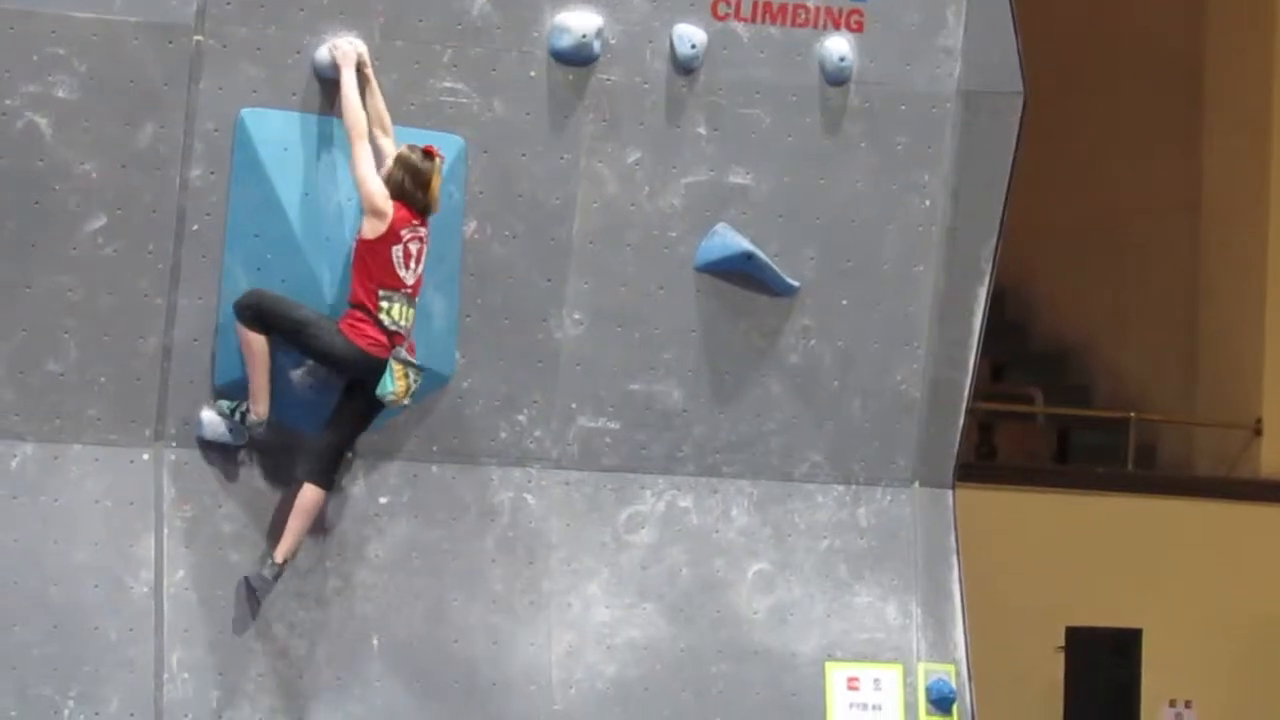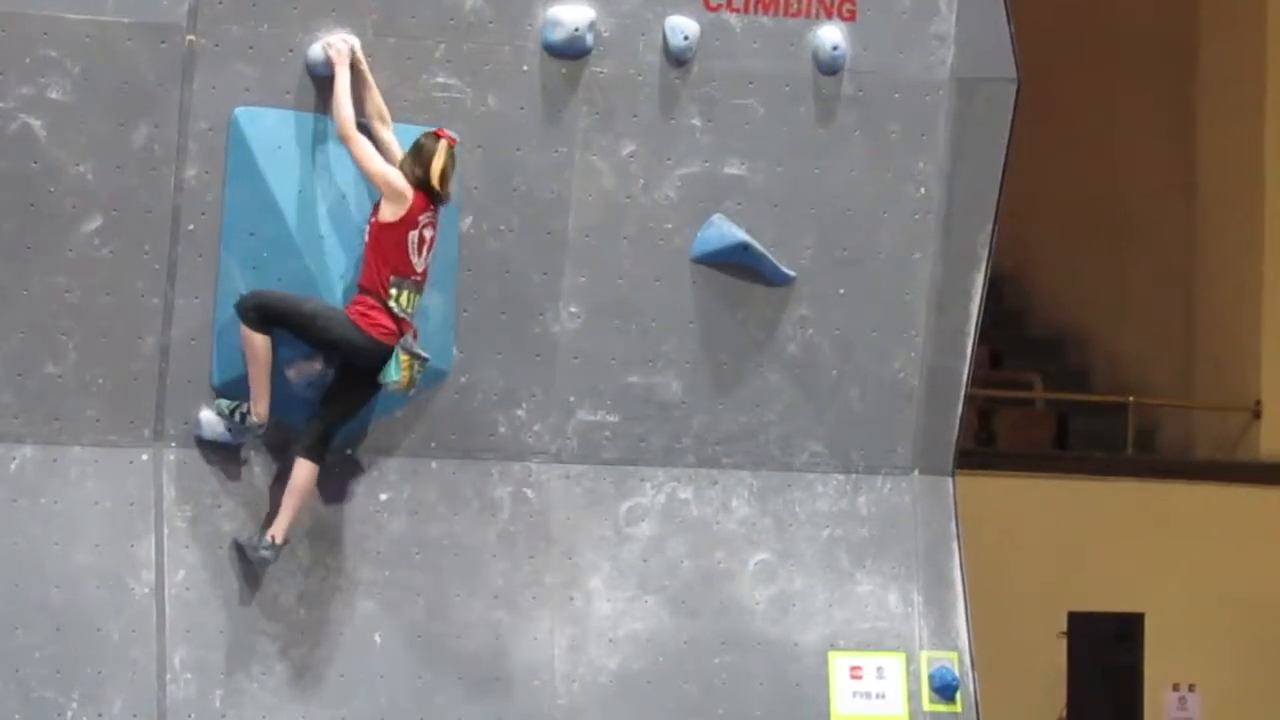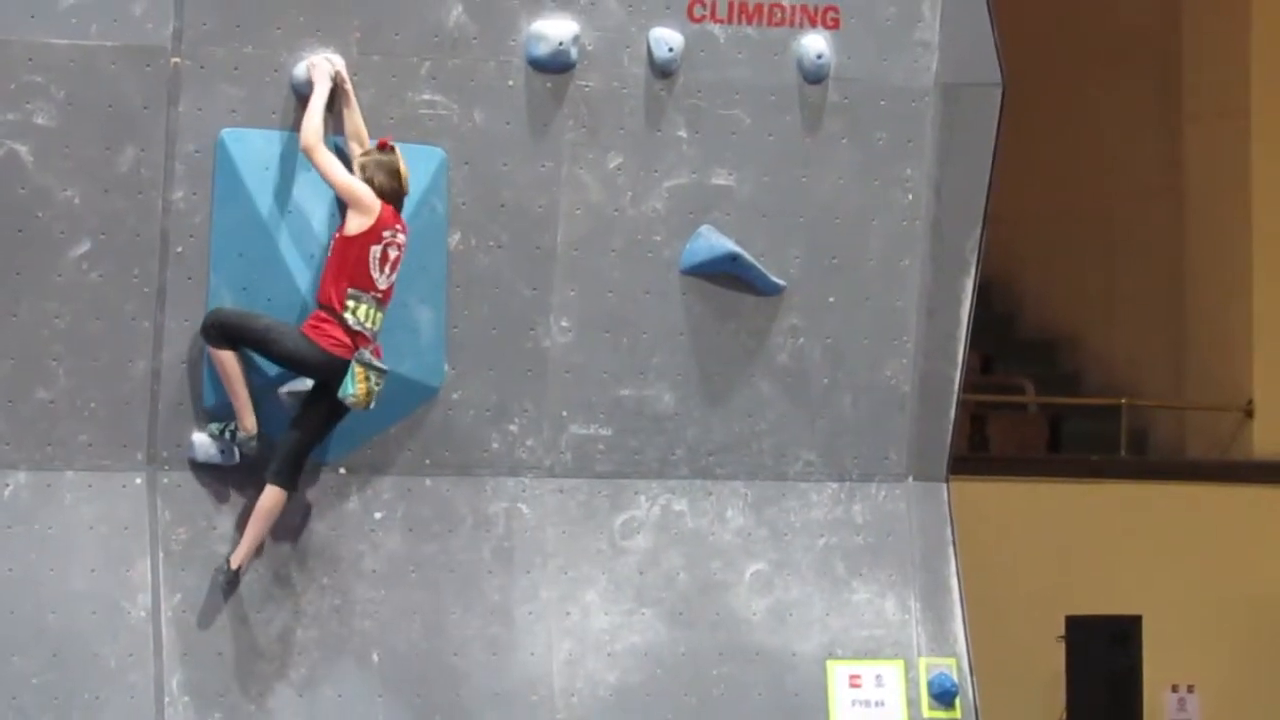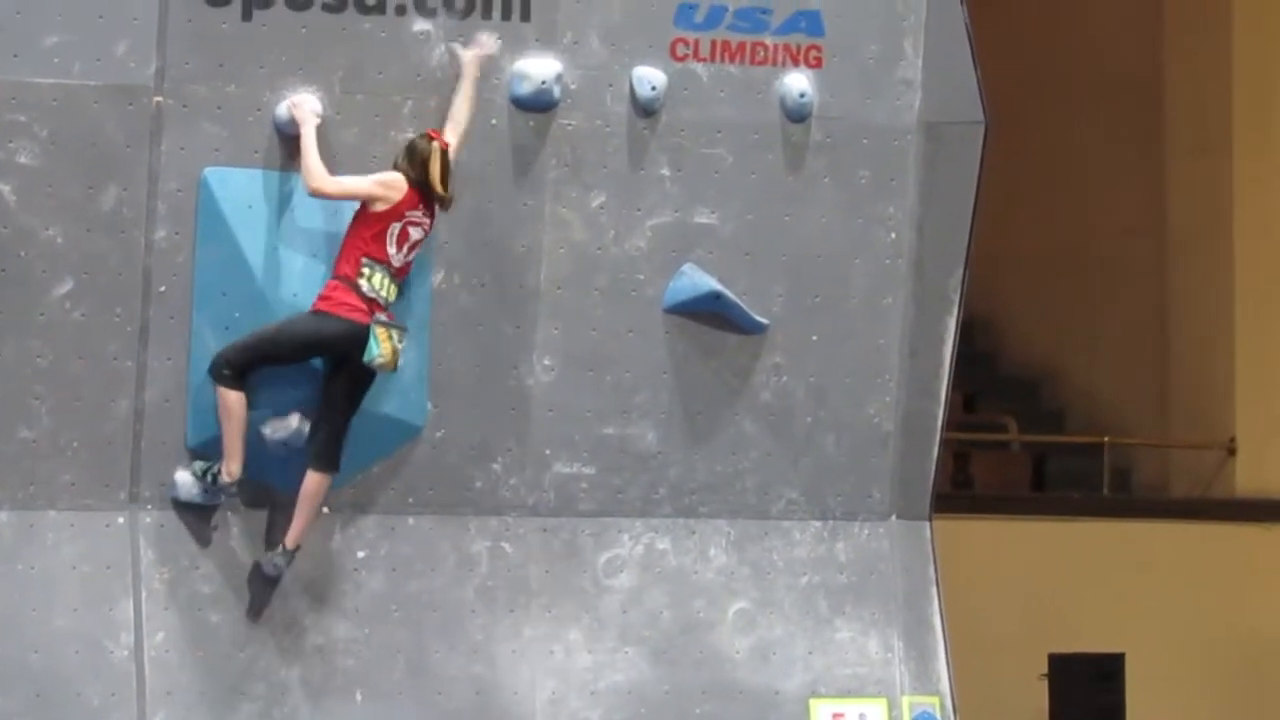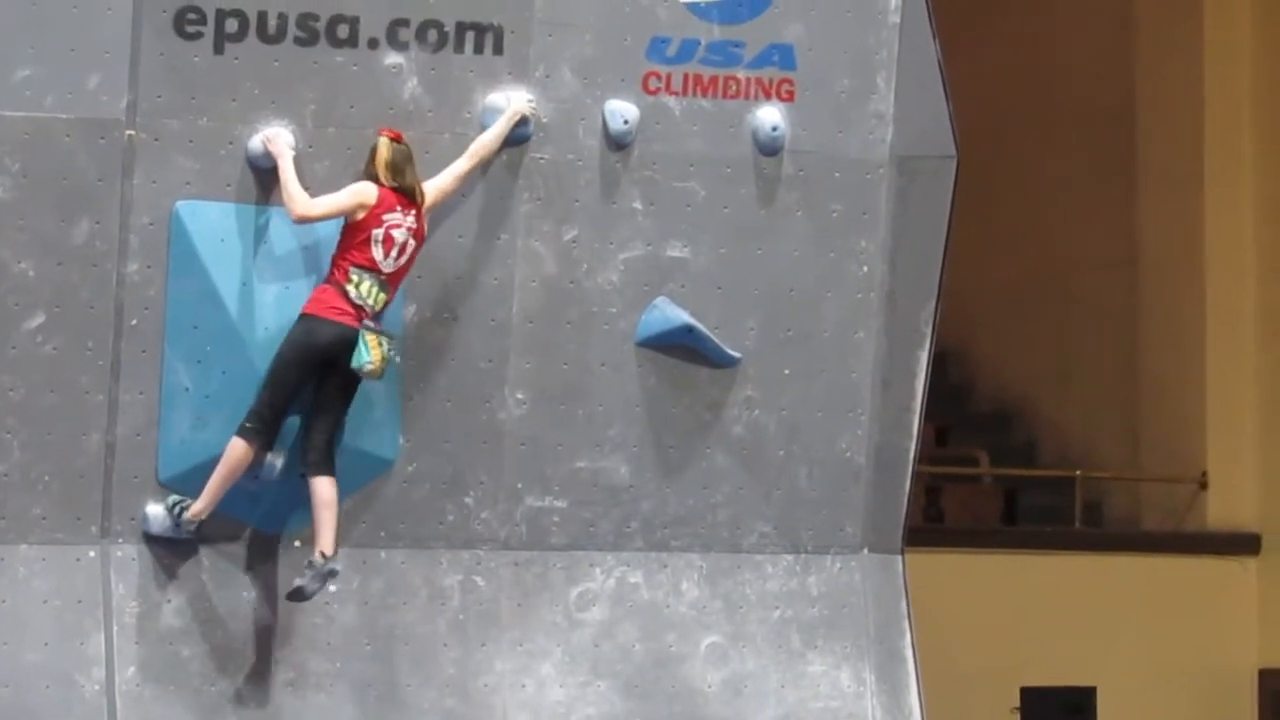
dt=1s
person 1, frame 1
left shoulder: (383, 210)
right shoulder: (418, 217)
left elbow: (359, 135)
right elbow: (382, 133)
left wrist: (348, 67)
right wrist: (367, 72)
left hip: (357, 348)
right hip: (390, 364)
left knee: (252, 305)
right knee: (323, 458)
left ankle: (254, 415)
right ankle: (275, 564)
person 1, frame 2
left shoulder: (402, 191)
right shoulder: (427, 202)
left elbow: (349, 132)
right elbow: (379, 125)
left wrist: (341, 66)
right wrist: (360, 67)
left hip: (365, 333)
right hip: (388, 345)
left knee: (254, 306)
right knee: (318, 431)
left ankle: (254, 414)
right ankle: (274, 538)
person 1, frame 3
left shoulder: (368, 205)
right shoulder: (395, 222)
left elbow: (311, 145)
right elbow: (361, 145)
left wrist: (322, 85)
right wrist: (345, 90)
left hip: (323, 347)
right hip: (356, 364)
left knee: (216, 324)
right knee: (289, 458)
left ankle: (245, 429)
right ankle: (236, 563)
person 1, frame 4
left shoulder: (395, 187)
right shoulder: (434, 200)
left elbow: (318, 184)
right elbow: (449, 139)
left wrist: (307, 125)
right wrist: (471, 71)
left hip: (337, 319)
right hip: (375, 337)
left knee: (228, 365)
right knee: (327, 440)
left ankle: (225, 475)
right ankle: (288, 549)
person 1, frame 5
left shoulder: (368, 194)
right shoulder: (422, 203)
left elbow: (301, 209)
right elbow: (474, 155)
left wrist: (283, 158)
right wrist: (512, 114)
left hip: (323, 323)
right hip: (361, 338)
left knee: (260, 421)
right knee: (319, 447)
left ankle: (189, 514)
right ankle: (324, 556)
